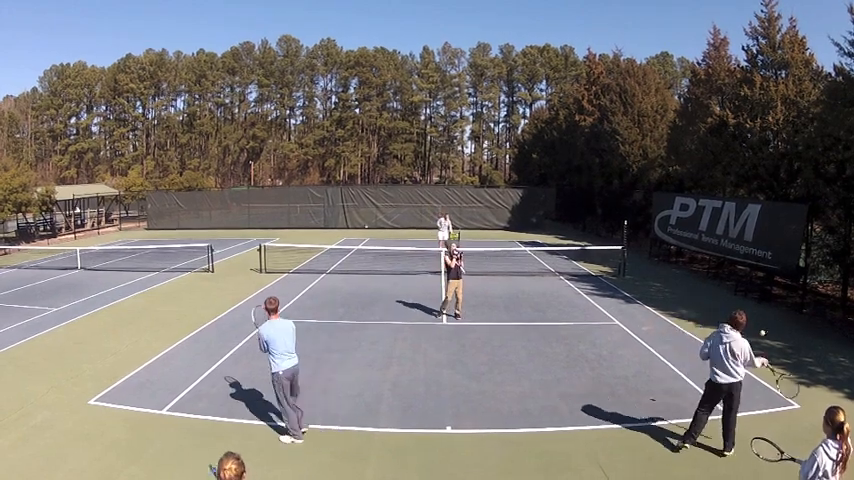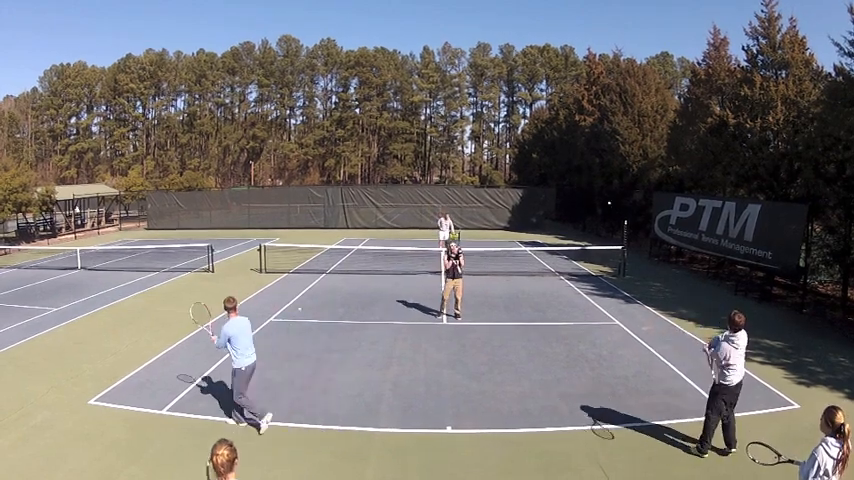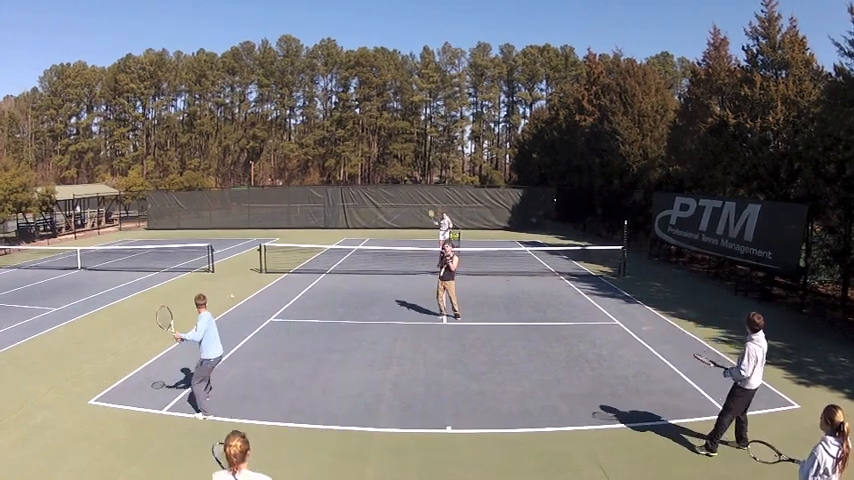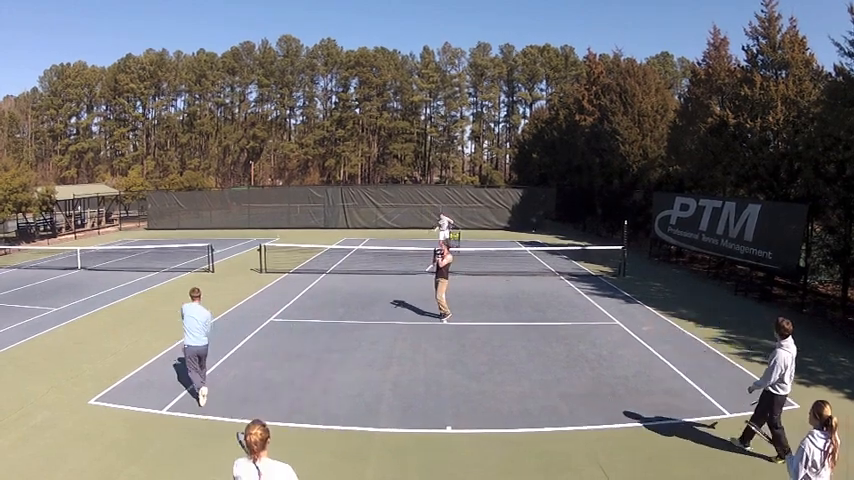
dt=0.4s
person 1, frame 1
left shoulder: (714, 337)
right shoulder: (742, 343)
left elbow: (703, 355)
right elbow: (751, 362)
right wrist: (762, 361)
left hip: (716, 383)
right hip: (734, 384)
left knee: (702, 411)
right knee: (730, 417)
left ankle: (687, 439)
right ankle: (728, 447)
person 1, frame 2
left shoulder: (724, 347)
right shoulder: (743, 336)
left elbow: (714, 363)
right elbow: (723, 336)
left wrist: (711, 352)
right wrist: (710, 344)
left hip: (724, 384)
right hip: (737, 382)
left knee: (712, 416)
right knee: (728, 413)
left ankle: (703, 448)
right ankle: (731, 445)
person 1, frame 3
left shoulder: (751, 346)
right shoulder: (761, 341)
left elbow: (743, 373)
left wrist: (728, 372)
right wrist: (733, 369)
left hip: (744, 386)
right hip: (753, 384)
left knee: (726, 414)
right knee: (740, 412)
left ankle: (711, 446)
right ankle: (742, 441)
person 1, frame 4
left shoulder: (780, 355)
right shoulder: (790, 346)
left elbow: (769, 378)
left wrist: (754, 386)
left hip: (775, 392)
right hip: (781, 389)
left knee: (774, 423)
right knee: (758, 416)
left ankle: (784, 453)
right ankle: (744, 441)
person 2, frame 1
left shoulder: (263, 330)
right shoulder: (289, 324)
left elbow: (263, 349)
left hip: (279, 371)
right hip: (294, 365)
left knee: (285, 404)
right knee: (293, 398)
left ankle: (295, 435)
right ankle: (300, 425)
person 2, frame 2
left shoulder: (226, 328)
right shoulder: (246, 321)
left elbow: (219, 346)
left wrist: (215, 340)
right wrist: (220, 340)
left hip: (241, 366)
right hip: (252, 362)
left knee: (239, 397)
right knee: (238, 392)
left ankle: (262, 417)
right ankle: (238, 418)
person 2, frame 3
left shoulder: (204, 317)
right shoulder: (206, 316)
left elbow: (197, 337)
right elbow: (195, 332)
left wrist: (182, 335)
right wrist: (182, 336)
left hip: (208, 357)
right hip: (217, 354)
left knee: (196, 383)
right knee: (204, 378)
left ankle: (204, 412)
right ankle: (206, 394)
person 2, frame 4
left shoulder: (184, 307)
right shoulder: (206, 313)
left hip: (189, 346)
right hip: (203, 345)
left knee: (193, 371)
right knee: (202, 368)
left ankle: (201, 388)
right ankle: (202, 385)
